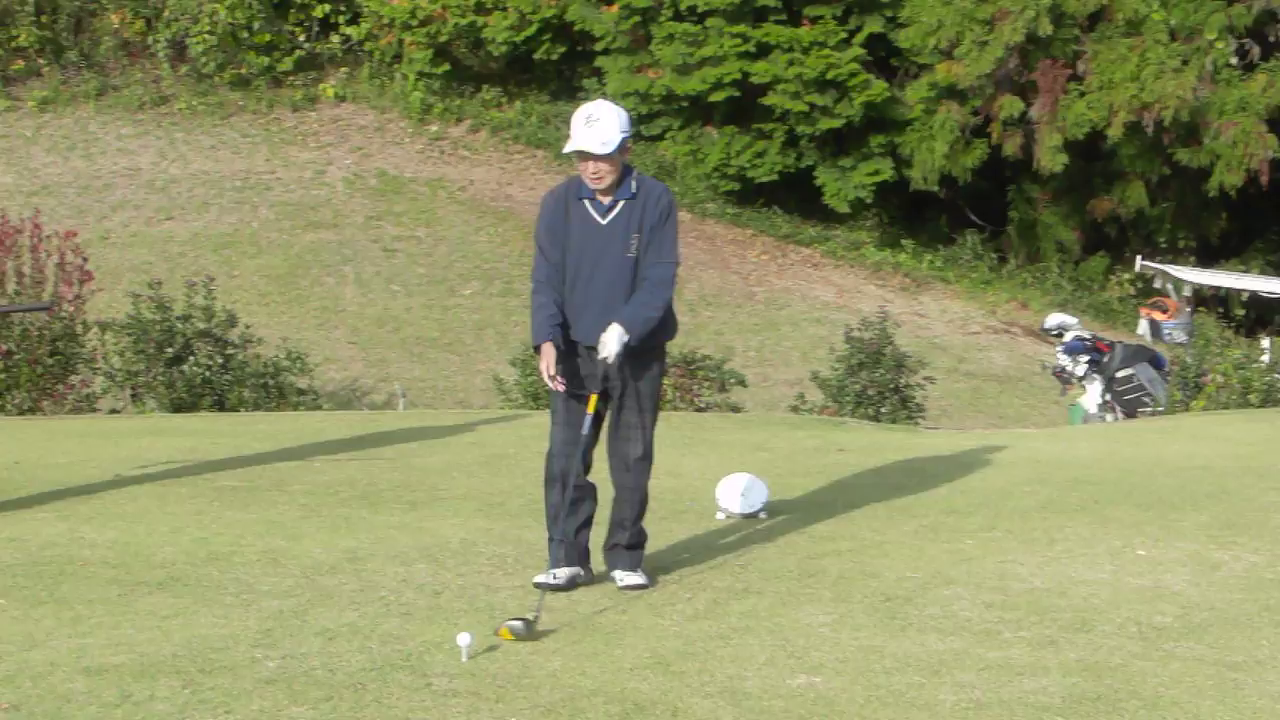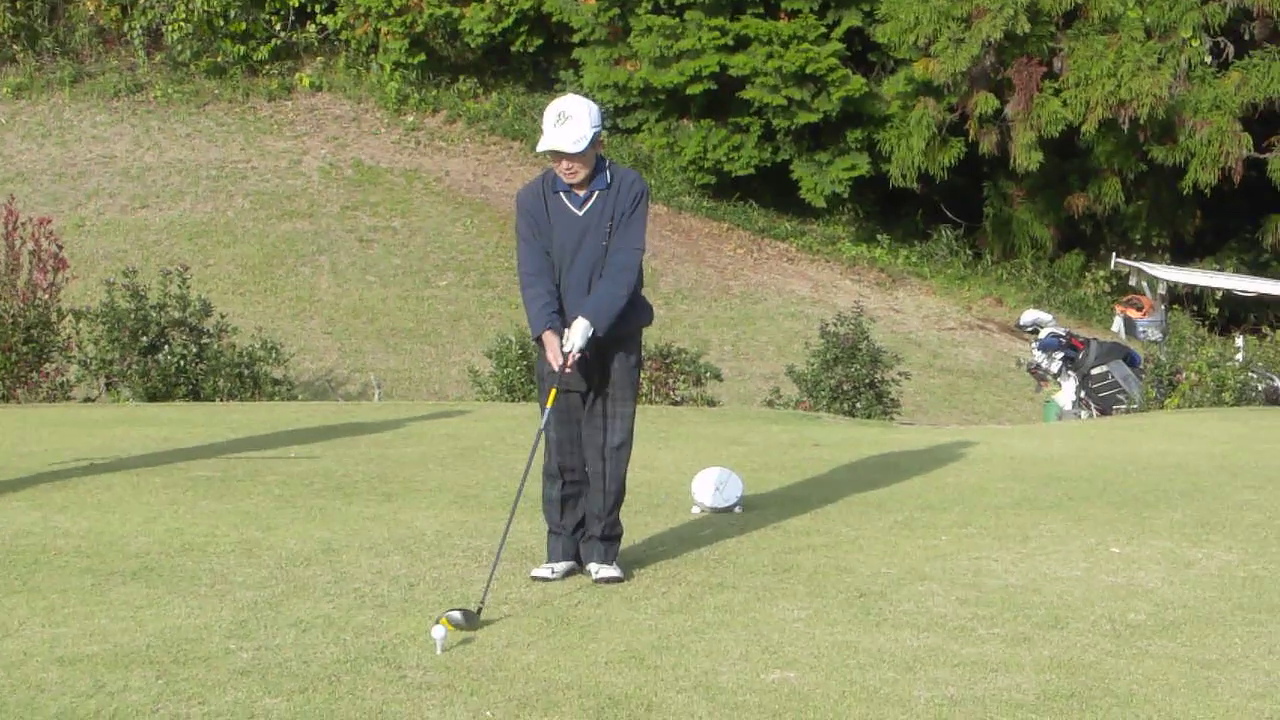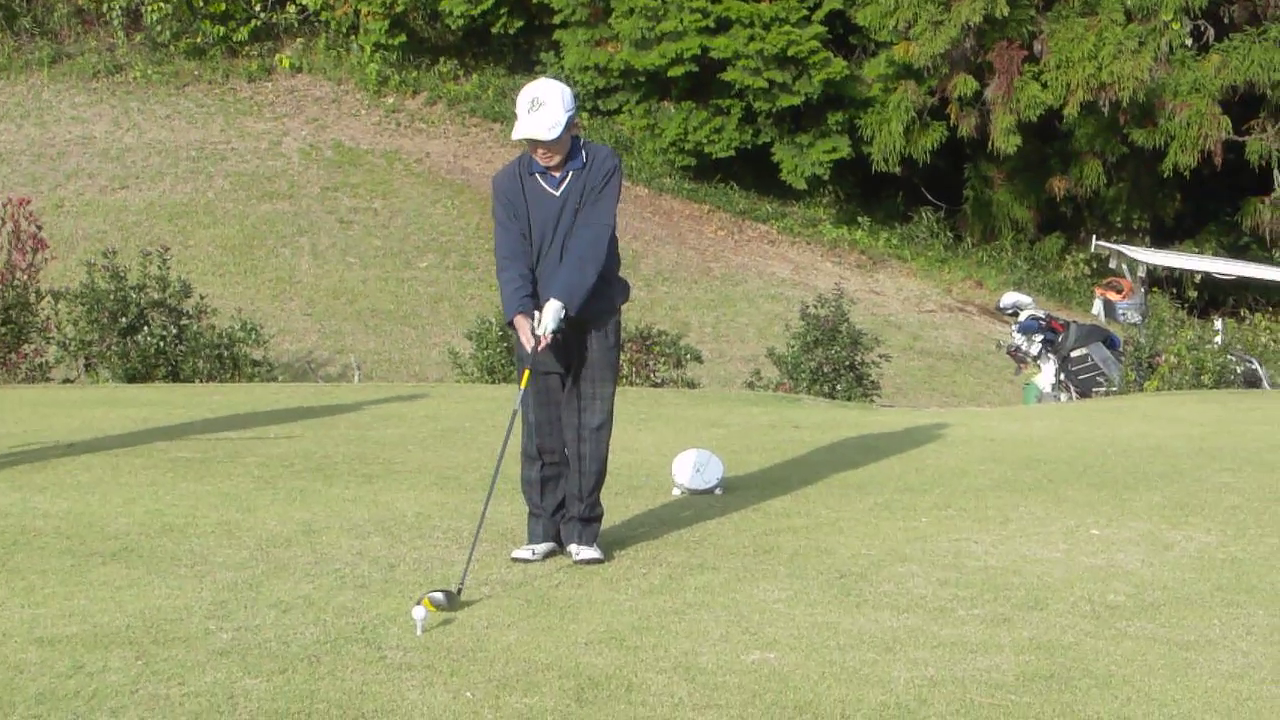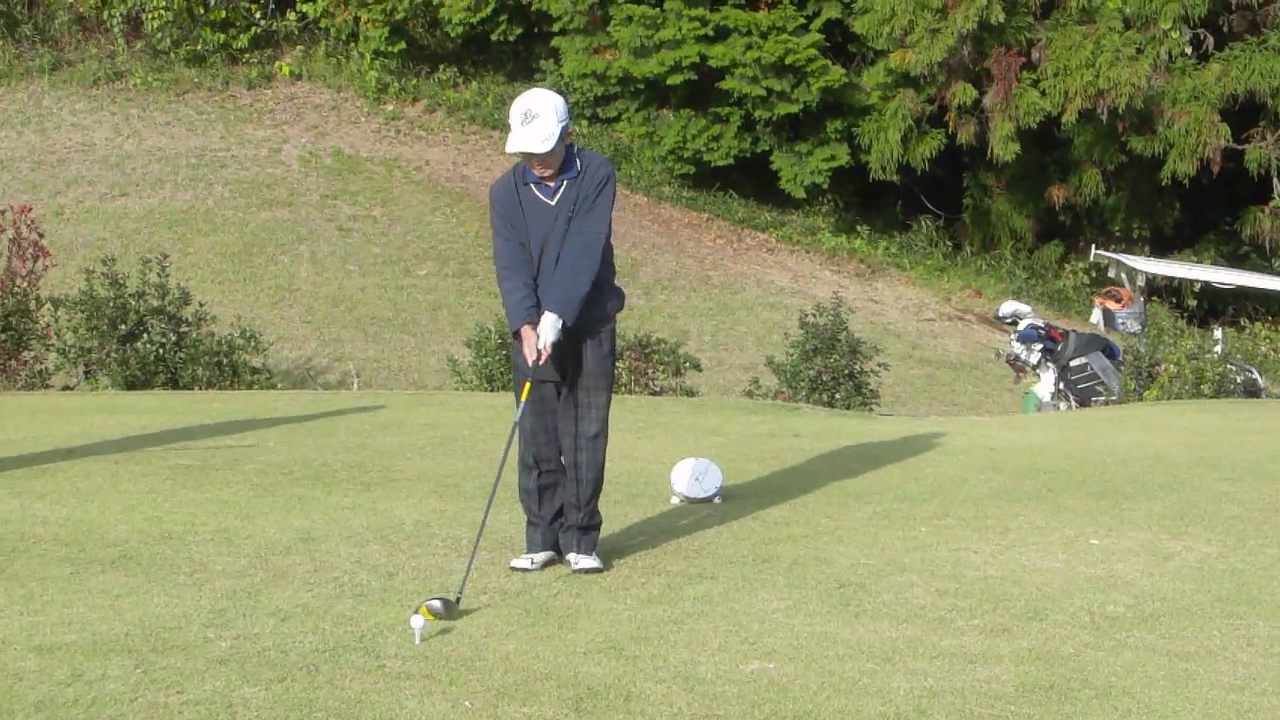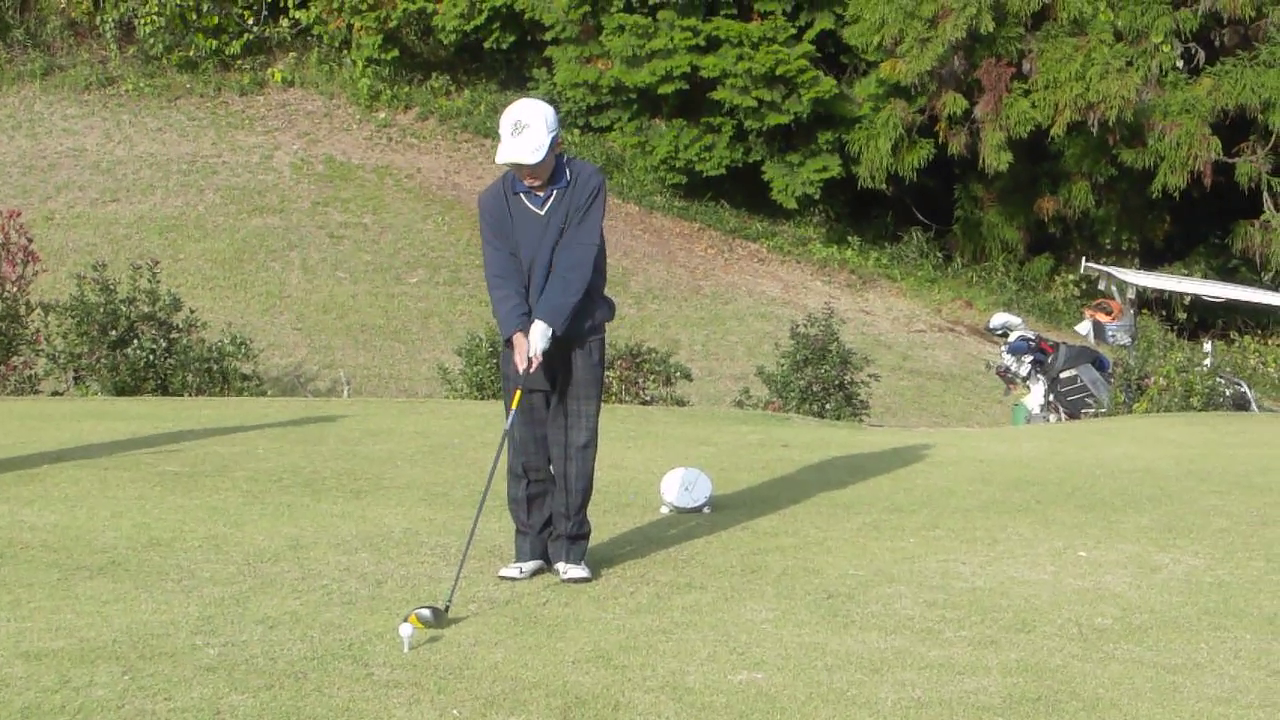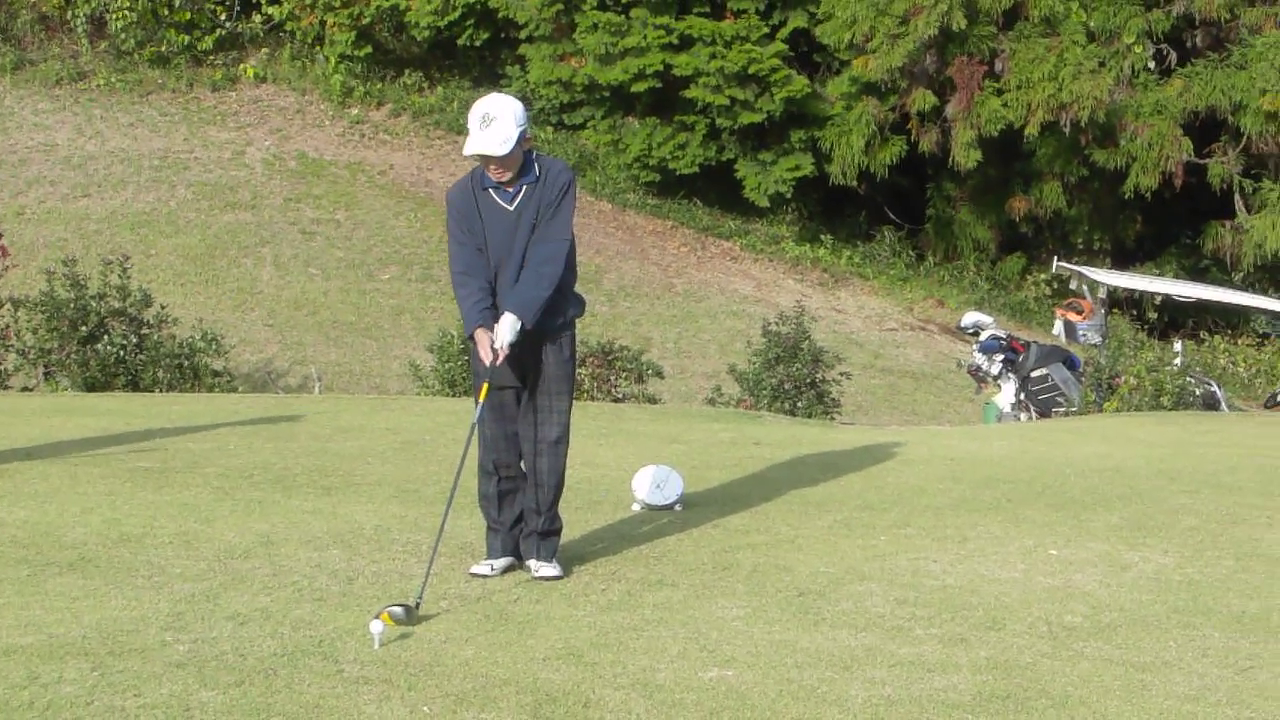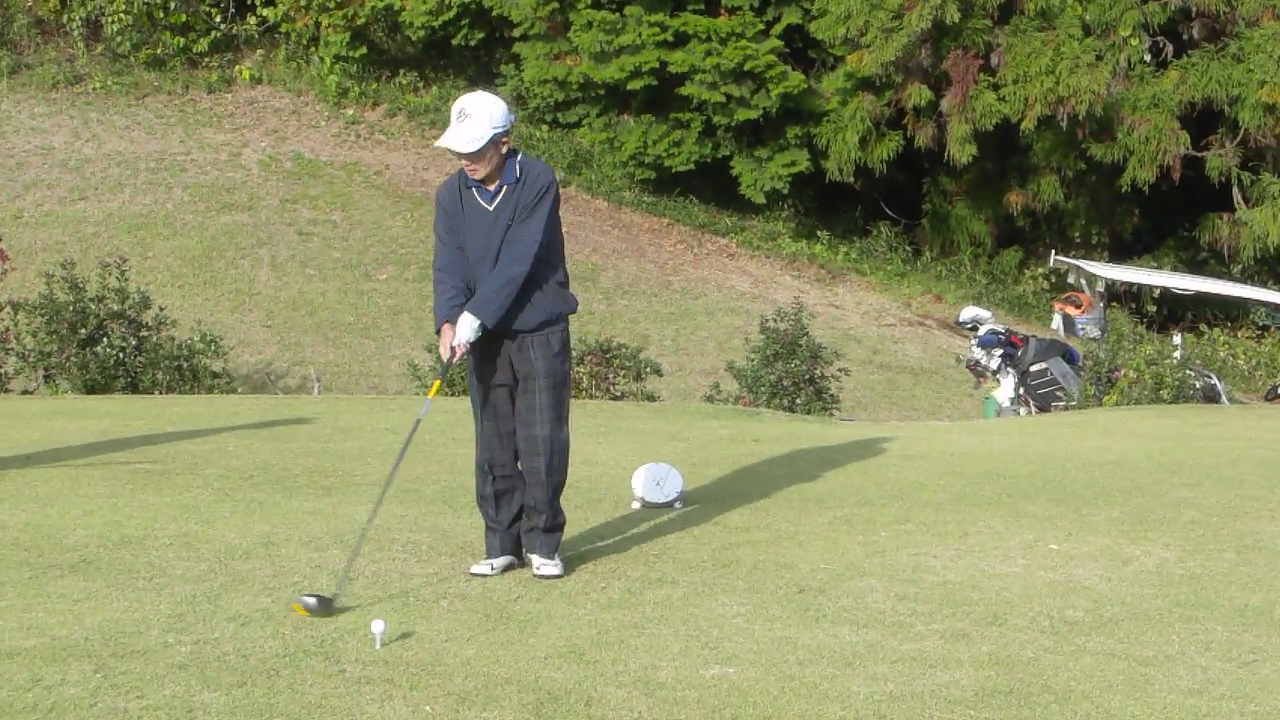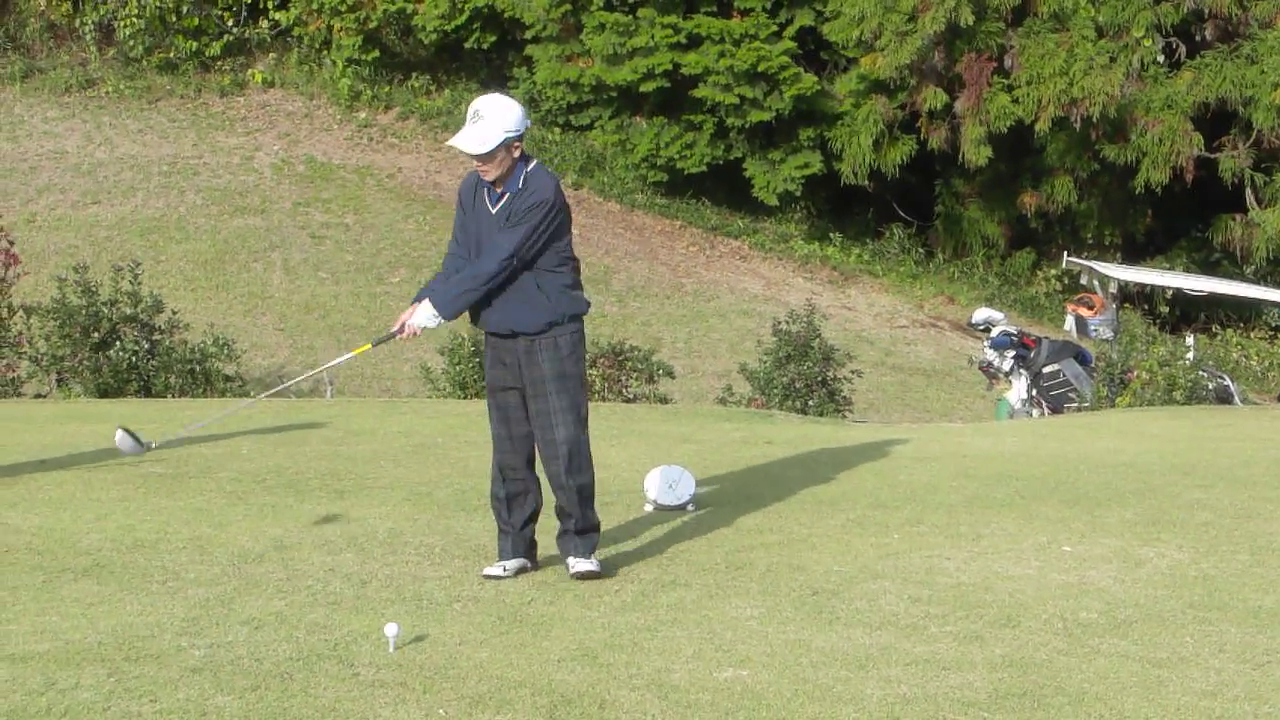
dt=0.3s
person 1, frame 1
left shoulder: (655, 200)
right shoulder: (557, 203)
left elbow: (660, 277)
right elbow: (547, 278)
left wrist: (624, 328)
right wrist: (547, 341)
left hip: (638, 349)
right hip: (575, 349)
left knee: (632, 458)
right knee: (565, 456)
left ankle: (626, 556)
right ankle: (568, 557)
person 1, frame 2
left shoulder: (629, 189)
right shoulder: (533, 198)
left elbow: (624, 266)
right elbow: (534, 273)
left wrist: (588, 322)
right wrist: (548, 332)
left hip: (616, 339)
right hip: (558, 341)
left knee: (609, 449)
right knee: (562, 450)
left ankle: (600, 548)
right ankle: (563, 548)
person 1, frame 3
left shoulder: (603, 166)
right shoulder: (510, 181)
left elbow: (590, 243)
right elbow: (511, 255)
left wrist: (559, 303)
right wrist: (520, 314)
left hip: (594, 318)
right hip: (536, 319)
left knee: (589, 429)
right knee: (541, 431)
left ankle: (581, 530)
right ankle: (543, 529)
person 1, frame 4
left shoulder: (597, 174)
right shoulder: (506, 190)
left elbow: (584, 252)
right elbow: (511, 265)
left wrist: (556, 317)
right wrist: (525, 326)
left hip: (589, 327)
right hip: (534, 331)
left knee: (585, 437)
right knee: (537, 439)
left ankle: (580, 538)
right ankle: (542, 537)
person 1, frame 5
left shoulder: (587, 184)
right shoulder: (495, 200)
left elbow: (577, 263)
right elbow: (502, 274)
left wrist: (546, 325)
right wrist: (518, 333)
left hip: (579, 336)
right hip: (523, 340)
left knee: (575, 447)
right knee: (526, 449)
left ankle: (568, 548)
right ankle: (531, 547)
person 1, frame 6
left shoulder: (556, 179)
right shoulder: (463, 195)
left elbow: (548, 259)
right elbow: (466, 269)
left wrist: (514, 318)
right wrist: (480, 328)
left hip: (549, 332)
right hip: (491, 334)
left knee: (546, 443)
right knee: (497, 446)
left ankle: (540, 545)
right ankle: (502, 544)
person 1, frame 7
left shoulder: (538, 182)
right shoulder: (451, 194)
left elbow: (518, 263)
right elbow: (451, 265)
left wrist: (470, 320)
right wrist: (449, 322)
left hip: (540, 330)
right hip: (487, 335)
left knee: (544, 440)
right knee: (495, 446)
left ankle: (543, 541)
right ankle: (503, 544)
person 1, frame 8
left shoulder: (541, 192)
right shoulder: (471, 190)
left elbow: (495, 265)
right elbow: (459, 258)
left wrist: (432, 309)
right wrist: (422, 302)
left hip: (551, 334)
right hip: (499, 336)
left knee: (563, 440)
right knee: (510, 448)
left ankle: (579, 543)
right ankle: (516, 547)
